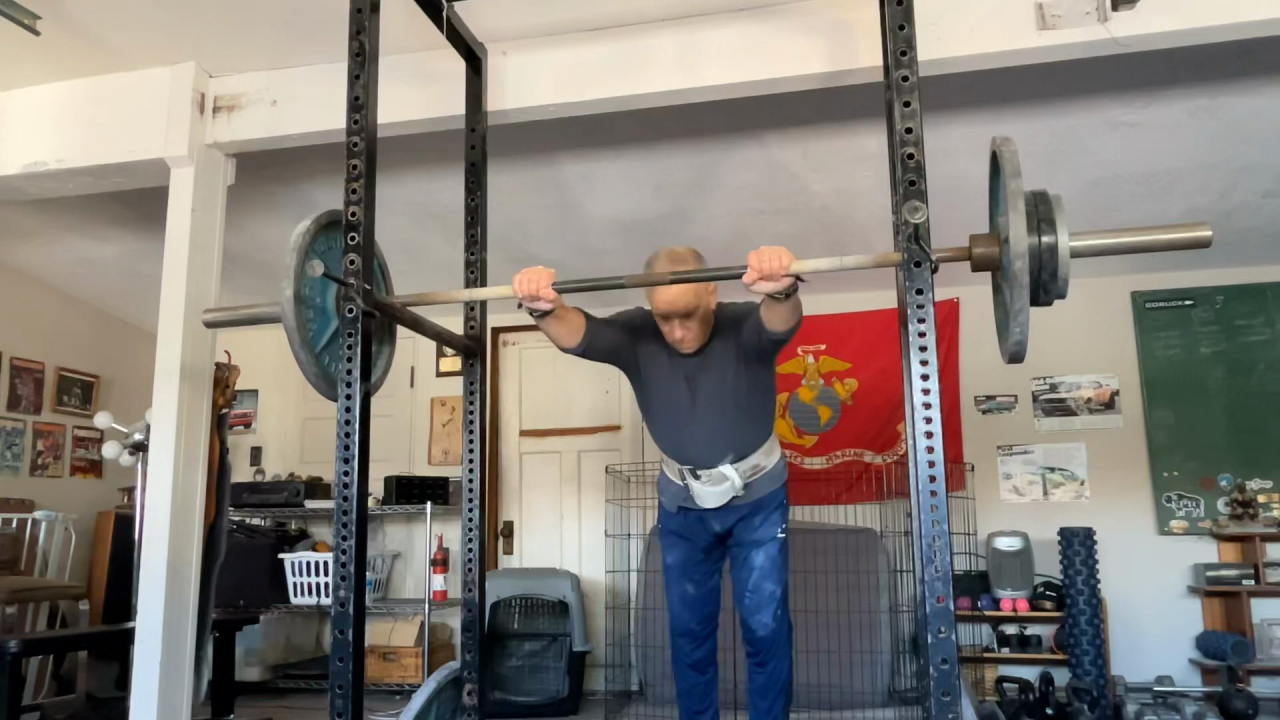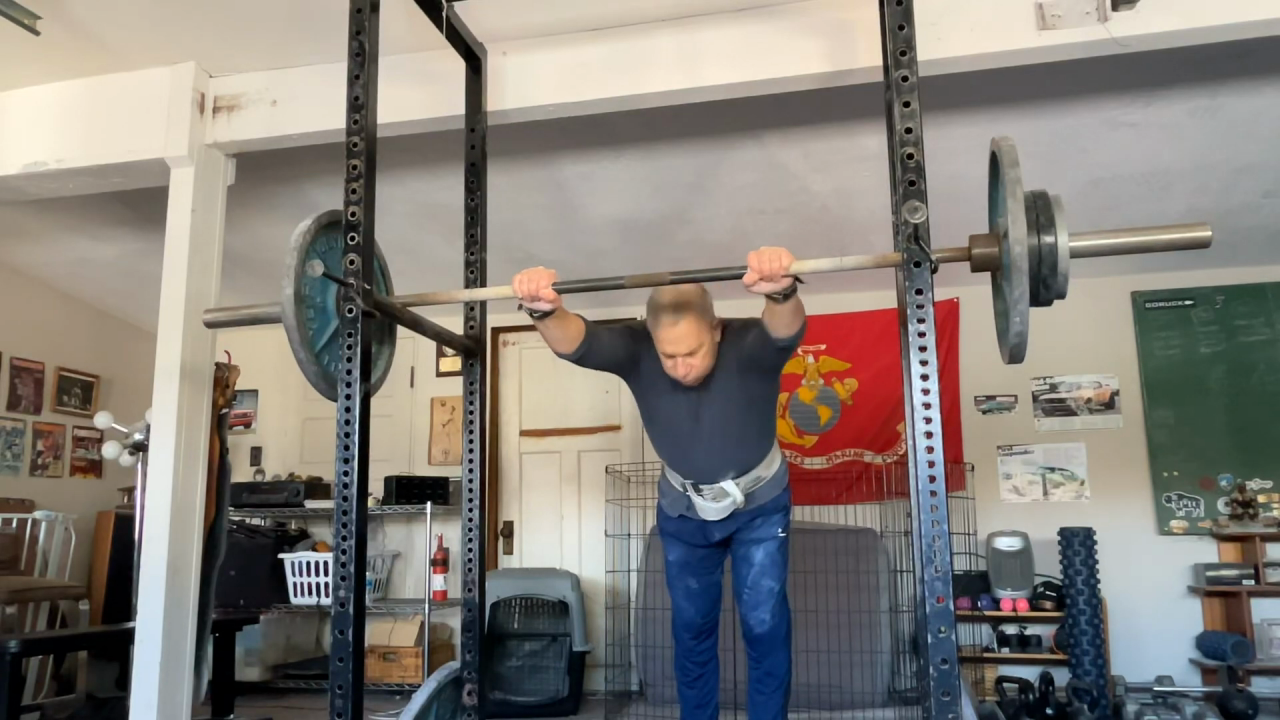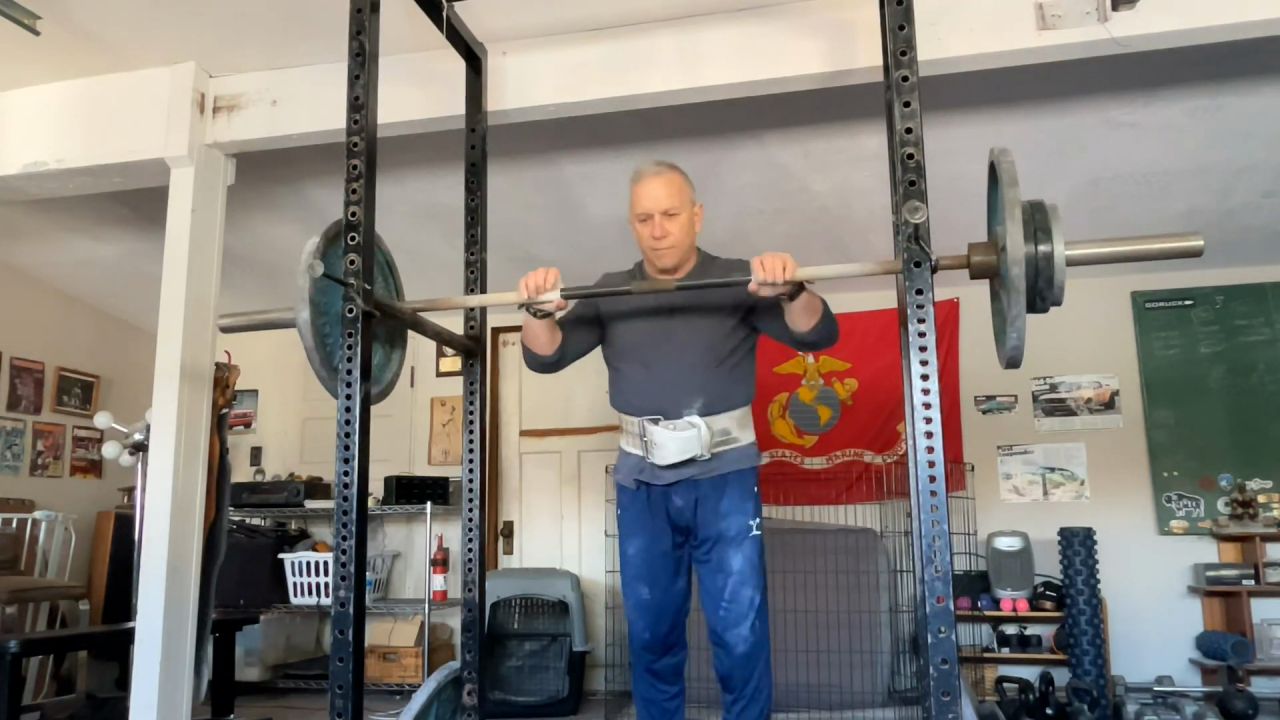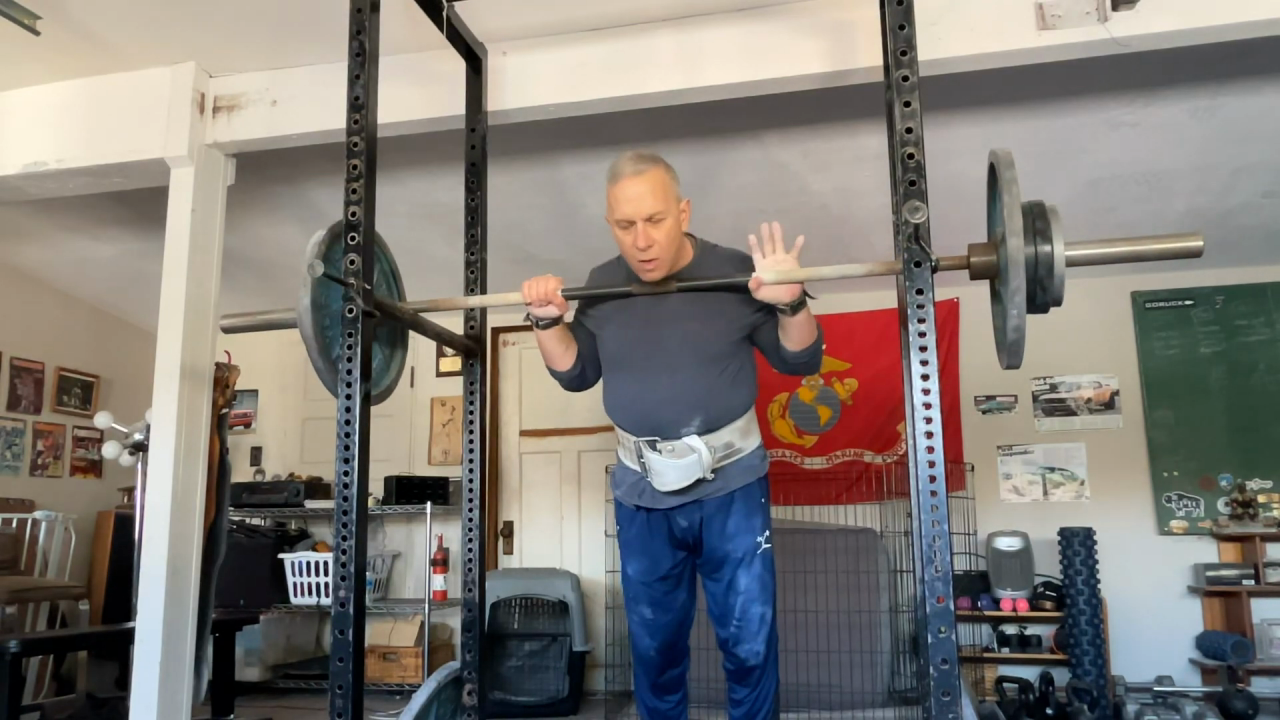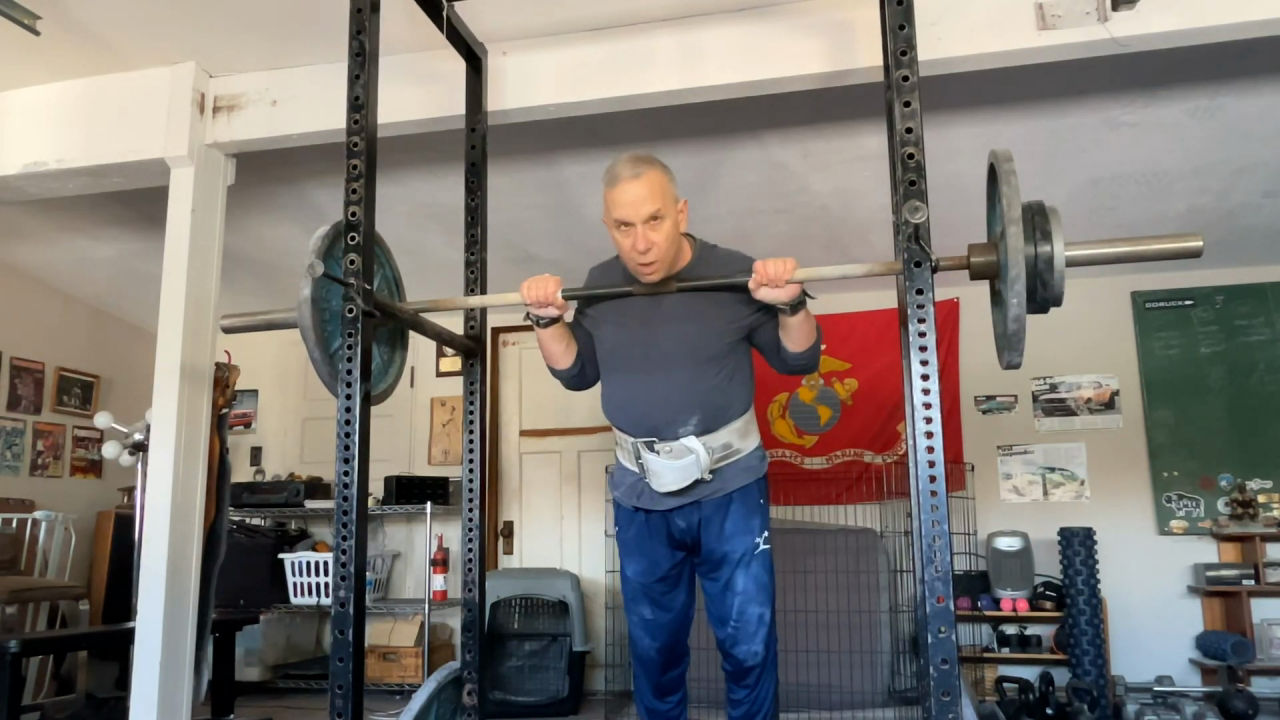
dt=1s
person 1, frame 1
left shoulder: (745, 327)
right shoulder: (635, 335)
left elbow: (781, 322)
right elbow: (577, 335)
left wrist: (780, 290)
right wrist: (544, 308)
left hip: (757, 498)
right hip: (683, 505)
left knee: (764, 623)
right knee: (689, 627)
person 1, frame 2
left shoulder: (751, 345)
right shoulder: (637, 348)
left elbow: (788, 329)
right elbow: (576, 340)
left wrist: (781, 291)
right wrist: (544, 309)
left hip: (758, 505)
right hip: (683, 510)
left knee: (763, 620)
right knee: (692, 625)
person 1, frame 3
left shoulder: (738, 281)
right shoulder: (610, 294)
left elbow: (820, 334)
right elbow: (544, 357)
left wrist: (791, 290)
right wrist: (539, 310)
left hip: (723, 474)
right hip: (642, 480)
left knee: (738, 632)
right knee: (651, 634)
person 1, frame 4
left shoulder: (737, 274)
right shoulder: (603, 286)
left elbow: (802, 361)
right elbow: (576, 374)
left wrist: (790, 304)
right wrist: (547, 320)
left hip: (731, 484)
right hip: (642, 492)
left knee: (750, 640)
right knee: (654, 643)
person 1, frame 5
left shoulder: (735, 274)
right shoulder: (601, 286)
left elbow: (800, 360)
right elbow: (577, 373)
left wrist: (790, 303)
right wrist: (547, 319)
left hip: (729, 485)
right hip: (640, 493)
left knee: (748, 640)
right knee: (653, 642)
